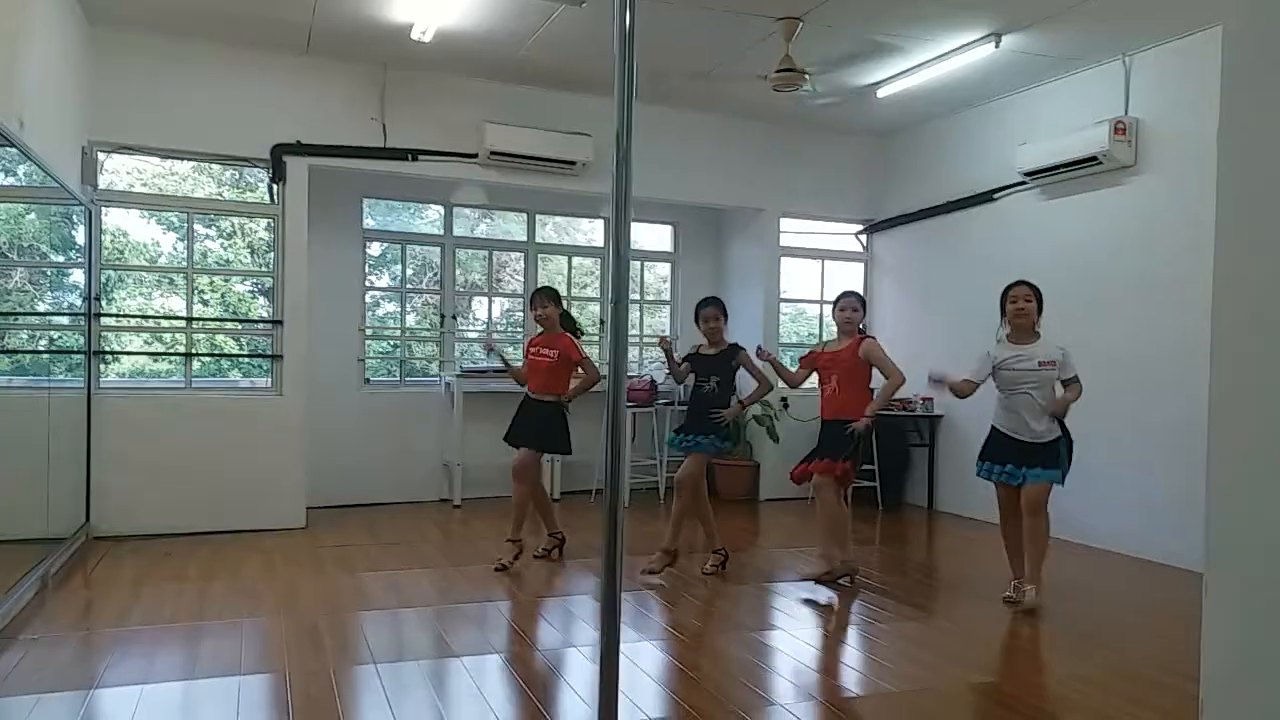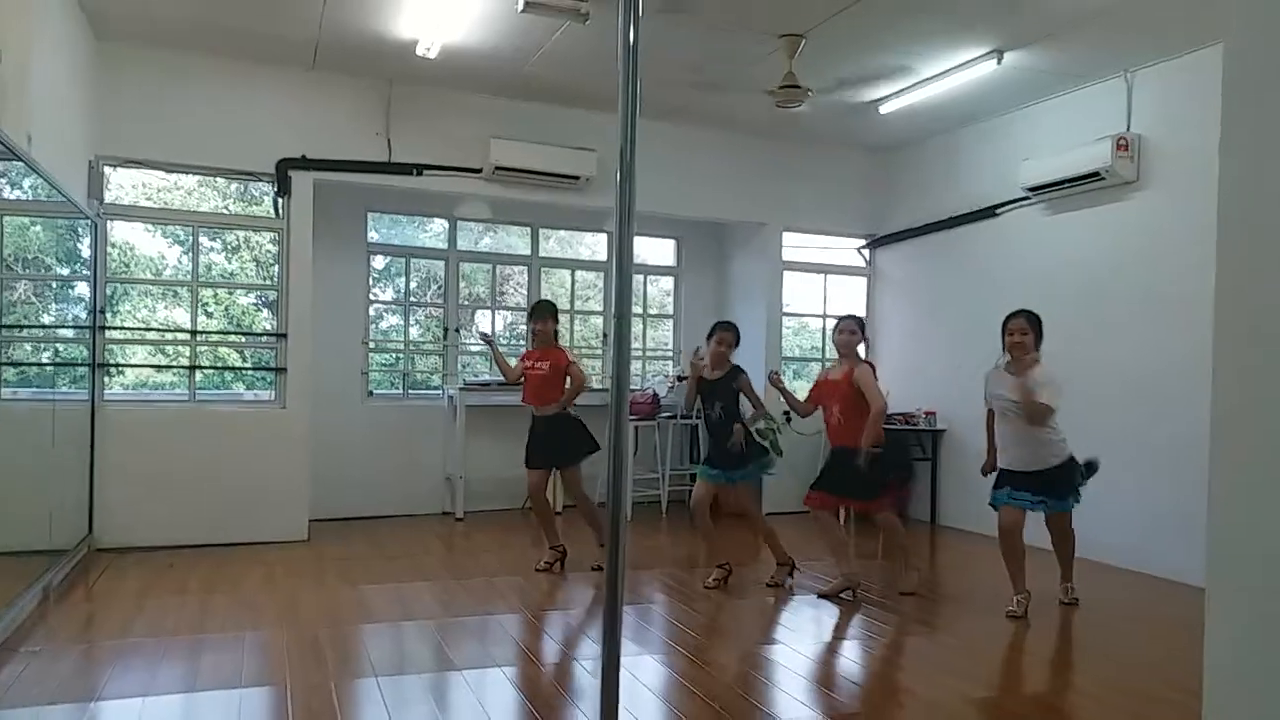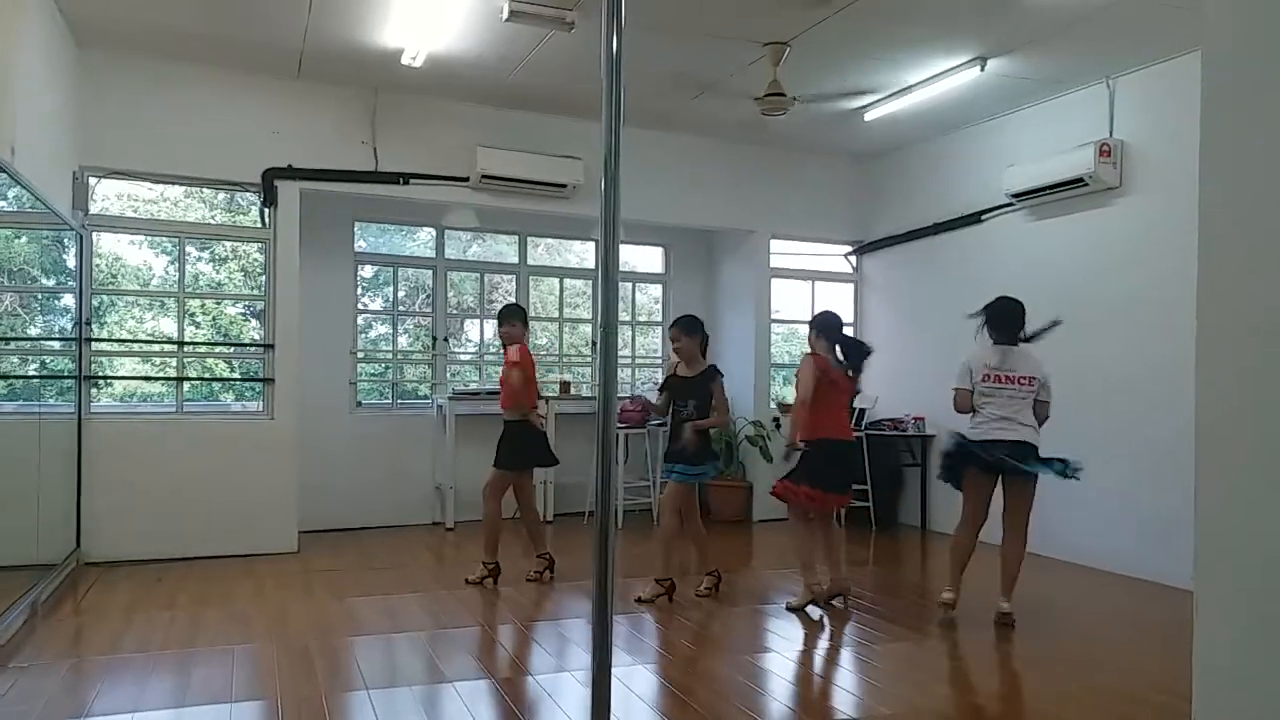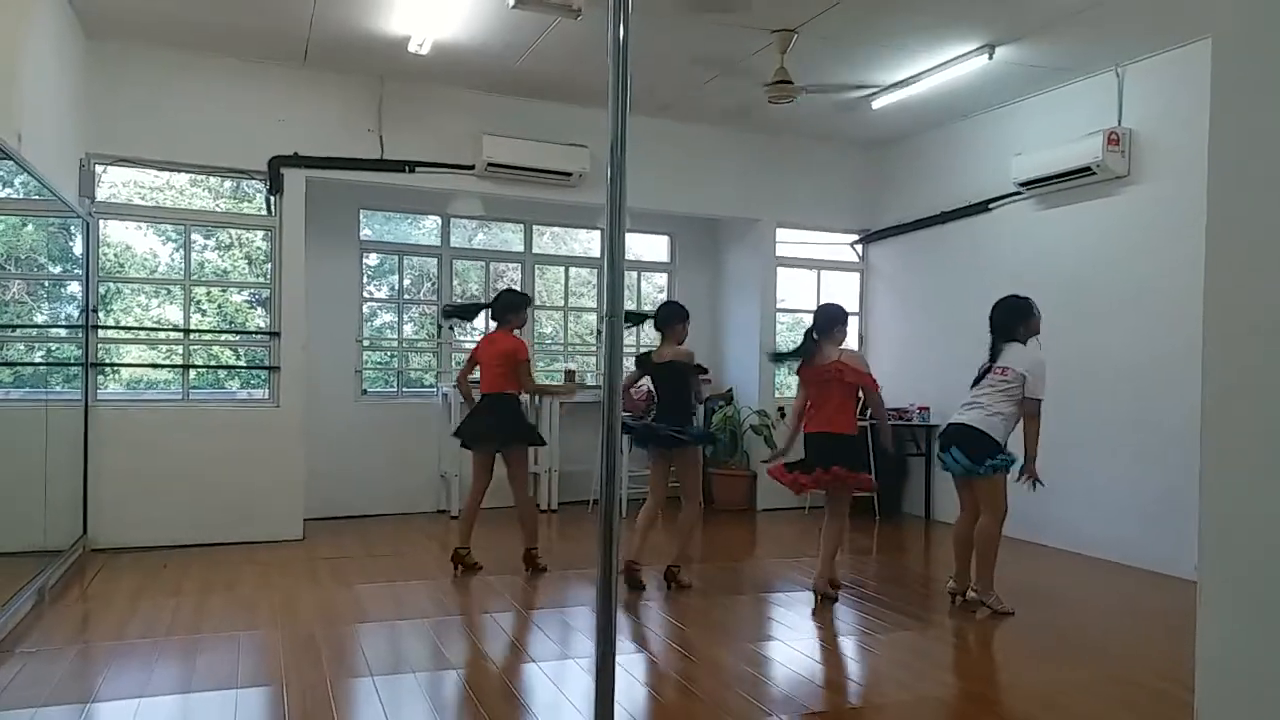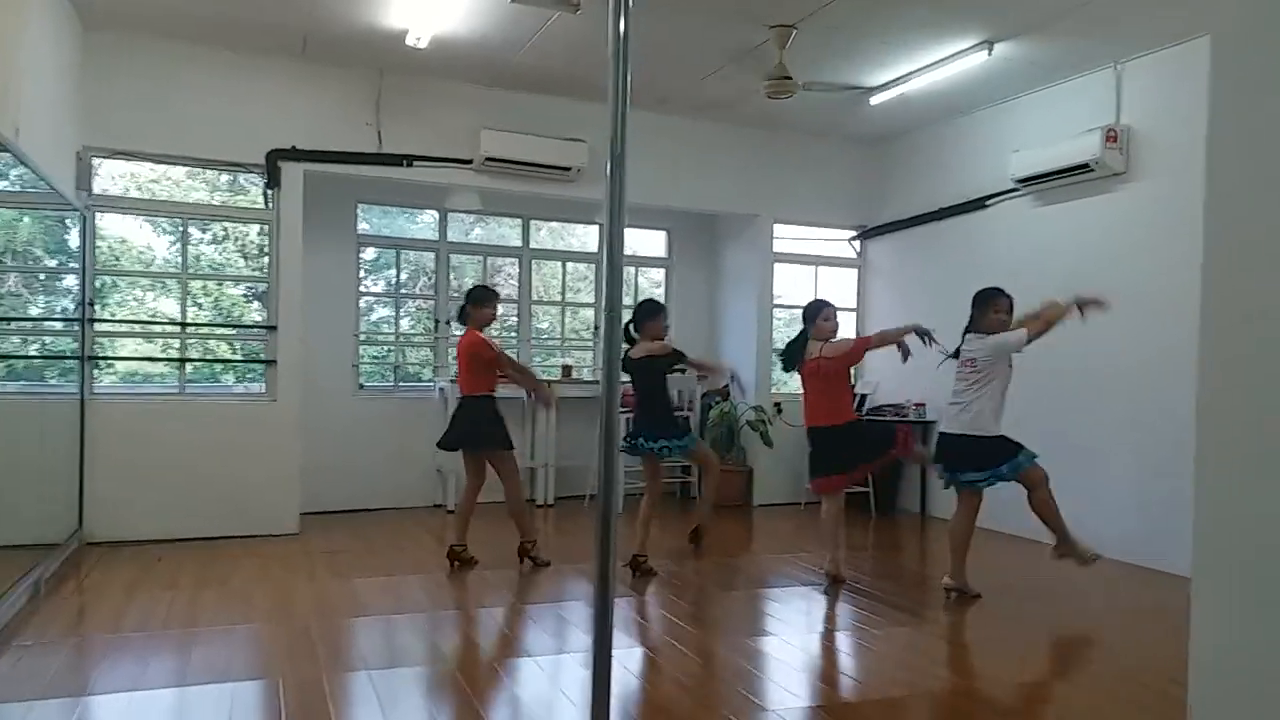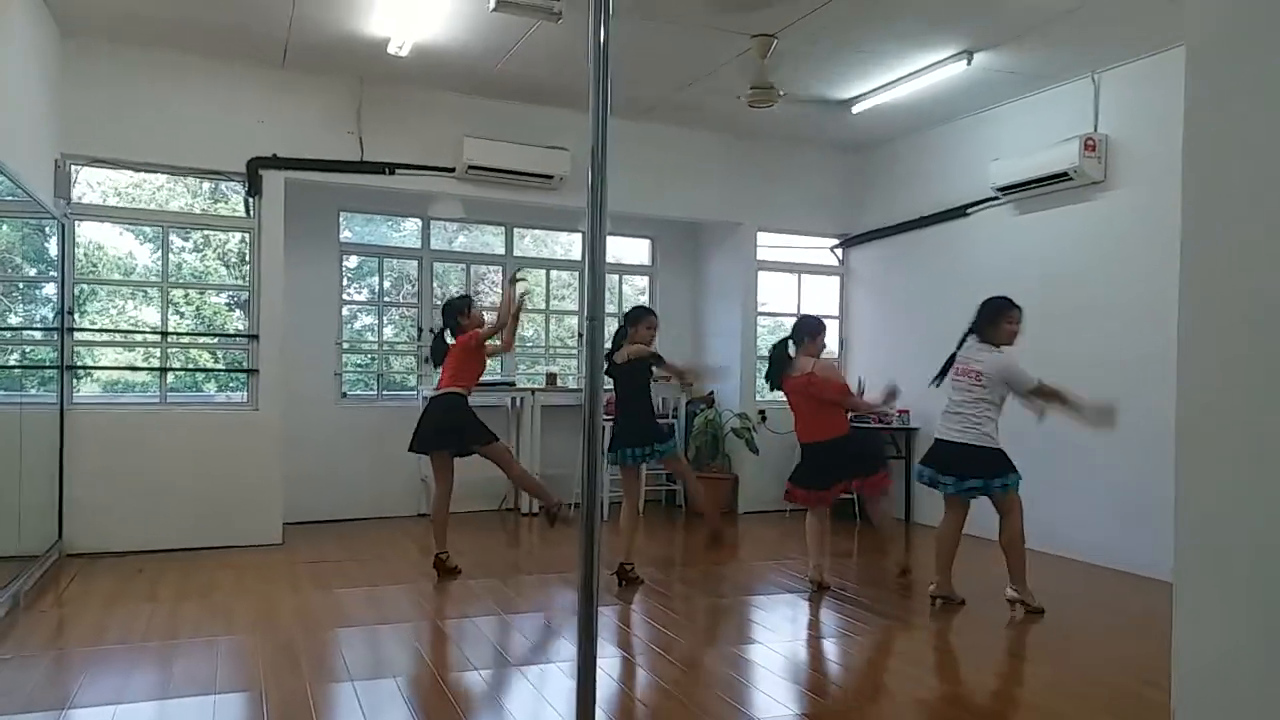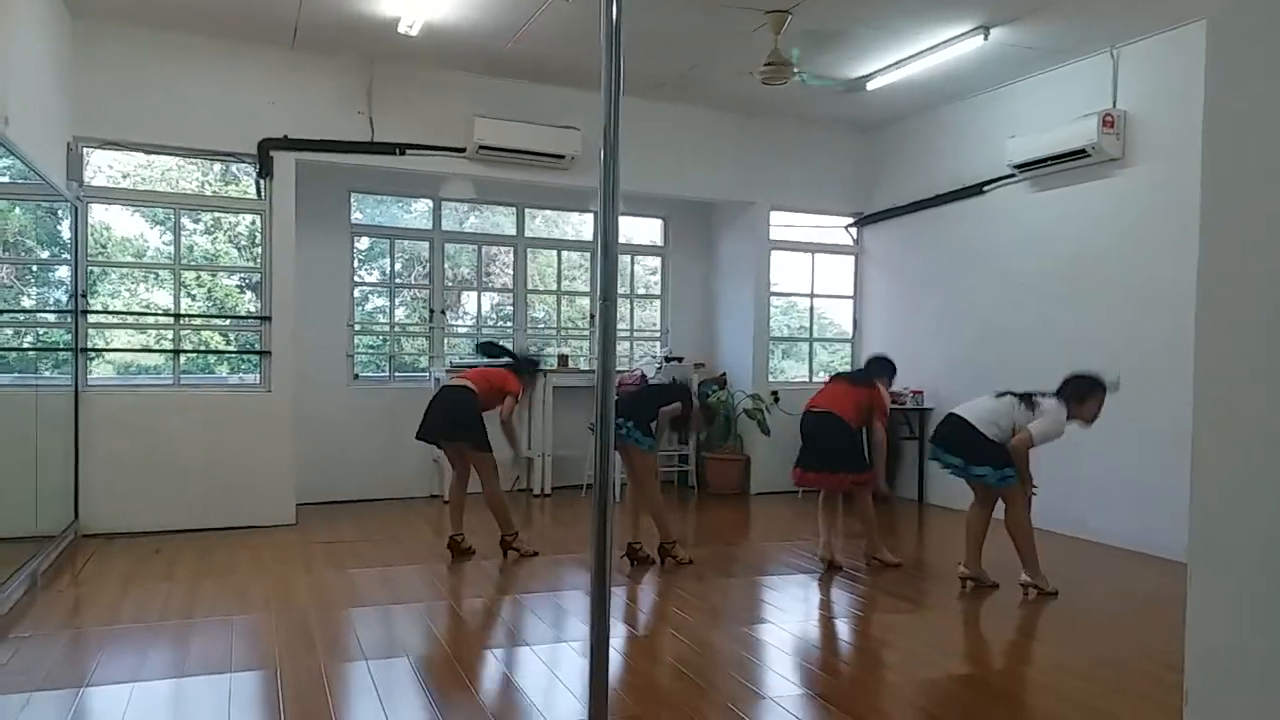
dt=0.4s
person 1, frame 1
left shoulder: (1056, 352)
right shoulder: (995, 352)
left elbow: (1075, 385)
right elbow: (967, 388)
left wrist: (1064, 401)
right wrist: (947, 382)
left hip: (1044, 442)
right hip: (1005, 438)
left knee: (1033, 505)
right knee: (1008, 507)
left ankle: (1033, 582)
right ankle: (1018, 577)
person 1, frame 2
left shoulder: (1044, 377)
right shoulder: (994, 374)
left elbow: (1039, 418)
left wrist: (1023, 378)
right wrist: (990, 454)
left hip: (1051, 466)
right hip: (1012, 468)
left knee: (1058, 530)
right knee: (1008, 527)
left ankle: (1066, 580)
right ankle: (1020, 593)
person 1, frame 3
left shoulder: (976, 360)
right shoulder: (1035, 364)
left elbow: (961, 405)
right elbow: (1044, 413)
left hip: (983, 446)
right hip: (1024, 449)
left knee: (971, 519)
right knee: (1016, 526)
left ankle: (951, 588)
right ankle: (1005, 600)
person 1, frame 4
left shoulder: (994, 354)
right shoulder: (1033, 360)
right elbow: (1030, 413)
right wrist: (1030, 461)
left hip: (956, 430)
right hip: (980, 437)
left knee: (970, 510)
right knee: (993, 512)
left ankle: (960, 581)
right ankle: (983, 588)
person 1, frame 5
left shoulder: (970, 341)
right shoulder: (994, 345)
left elbow: (1021, 325)
right elbow: (1038, 327)
left wrist: (1063, 306)
right wrist: (1074, 303)
left hip: (951, 438)
right hip: (979, 439)
left knee: (967, 504)
right knee: (1036, 479)
left ankle: (955, 577)
right ankle: (1067, 544)
person 1, frame 6
left shoulder: (967, 349)
right shoulder: (1002, 363)
right elbow: (1043, 390)
left wrist: (1031, 398)
right wrist: (1082, 407)
left hip: (945, 445)
right hip: (978, 449)
left knee: (955, 514)
right knee: (1011, 511)
left ankle: (942, 584)
right ankle: (1018, 588)
person 1, frame 7
left shoulder: (1048, 406)
right shoulder: (1057, 420)
left elbow: (1016, 441)
right elbow: (1018, 445)
left wrist: (1023, 479)
right wrist: (1024, 483)
left hip: (955, 425)
right hip: (972, 435)
left knee: (986, 496)
right knee: (1016, 499)
left ankle: (971, 566)
right ankle: (1032, 573)
person 2, frame 1
left shoulder: (866, 345)
right shoulder: (821, 350)
left elbow: (896, 377)
right elbow: (795, 381)
left wrist: (870, 414)
right wrist: (773, 362)
left hip: (852, 427)
right hip: (830, 427)
left knee: (822, 483)
right knee: (832, 490)
left ankle: (828, 555)
right ankle: (845, 560)
person 2, frame 2
left shoulder: (861, 370)
right shoulder: (825, 376)
left elbow: (878, 407)
right elbow: (805, 410)
left wrist: (866, 446)
right wrist: (783, 390)
left hip: (867, 455)
right hip: (840, 454)
left knee: (883, 515)
right knee: (822, 511)
left ankle: (907, 568)
right ankle: (847, 575)
person 2, frame 3
left shoulder: (811, 363)
right shoulder: (847, 368)
left elbow: (802, 400)
left wrist: (792, 440)
left hip: (819, 448)
right hip: (844, 448)
left knee: (799, 515)
right knee: (824, 515)
left ankle: (810, 586)
right ankle: (838, 579)
person 2, frame 4
left shoulder: (805, 361)
right shoulder: (852, 359)
left elbow: (800, 405)
right elbow: (873, 398)
left wrist: (787, 441)
right wrist: (884, 430)
left hip: (814, 438)
right hip: (840, 439)
left knee: (834, 504)
right knee: (838, 509)
left ankle: (827, 572)
right ankle: (823, 580)
person 2, frame 5
left shoulder: (804, 354)
right shoulder: (834, 350)
left elbow: (865, 341)
right elbow: (875, 339)
left wrist: (897, 337)
right wrist: (912, 330)
left hip: (819, 433)
right hip: (844, 430)
left knee: (831, 497)
right knee: (899, 439)
left ankle: (833, 564)
person 2, frame 6
left shoulder: (784, 371)
right shoulder: (825, 368)
right elbow: (853, 404)
left wrist: (851, 400)
right wrist: (882, 404)
left hip: (810, 447)
right hip: (838, 443)
left knee: (817, 509)
right knee: (873, 495)
left ankle: (816, 570)
person 2, frame 7
left shoulder: (840, 381)
right shoulder: (879, 394)
right elbow: (878, 438)
right wrist: (880, 479)
left hip: (811, 421)
right hip: (836, 426)
left knee: (830, 487)
right knee: (862, 487)
left ankle: (827, 546)
right ankle: (874, 547)
person 3, frame 1
left shoulder: (567, 343)
right shoulder: (533, 343)
left elbow: (593, 375)
right elbow: (523, 377)
left wrist: (567, 395)
right wrist: (500, 357)
left hip: (549, 413)
right hip: (528, 409)
left knee: (520, 470)
right knee: (530, 478)
left ankle: (514, 541)
right ankle: (554, 534)
person 3, frame 2
left shoulder: (558, 354)
right shoulder: (528, 355)
left elbow: (580, 381)
right elbow: (511, 377)
left wrist: (562, 404)
right wrist: (493, 347)
left hip: (560, 427)
right hip: (539, 427)
left knee: (575, 493)
right knee: (534, 491)
left ankle: (605, 544)
right ankle: (556, 548)
person 3, frame 3
left shoulder: (516, 352)
right shoulder: (517, 353)
left elbow: (514, 381)
left wrist: (526, 412)
left hip: (517, 430)
right hip: (523, 431)
left knee: (491, 494)
right knee: (524, 499)
left ankle: (490, 564)
right ankle: (543, 557)
person 3, frame 4
left shoulder: (484, 343)
right shoulder: (516, 344)
left elbow: (461, 378)
right elbow: (527, 385)
right wrist: (558, 390)
left hip: (485, 412)
right hip: (507, 412)
left knee: (478, 485)
right knee: (520, 486)
left ankle: (462, 550)
right ankle: (531, 552)
person 3, frame 5
left shoulder: (472, 340)
right shoulder: (476, 340)
left elbow: (503, 370)
right elbow: (511, 367)
left wrist: (533, 387)
right wrist: (538, 388)
left hip: (468, 413)
right hip: (480, 413)
left knee: (474, 481)
right knee: (511, 480)
left ankle: (458, 547)
right ankle: (528, 544)
person 3, frame 6
left shoulder: (467, 345)
right shoulder: (471, 339)
left elbow: (504, 346)
right elbow: (500, 321)
left wrist: (515, 309)
right wrist: (509, 288)
left hip: (436, 413)
right hip: (454, 410)
left knee: (443, 486)
right knee: (506, 461)
left ankle: (442, 555)
right ankle: (552, 505)
person 3, frame 7
left shoulder: (494, 376)
right shoulder: (513, 383)
right elbow: (505, 418)
right wrist: (516, 447)
left hip: (440, 403)
right hip: (461, 405)
left knee: (461, 472)
right knee: (489, 476)
left ankle: (457, 538)
right ankle: (510, 537)
person 4, frame 1
left shoulder: (734, 352)
right shoulder: (695, 352)
left elbow: (766, 384)
right elbow: (678, 376)
left wrist: (740, 406)
right wrist: (669, 354)
left hip: (713, 426)
right hip: (691, 423)
left knee: (684, 480)
right knee: (695, 489)
left ankle: (668, 549)
right ankle: (717, 549)
person 4, frame 2
left shoulder: (736, 375)
right shoulder: (699, 372)
left elbow: (759, 409)
right elbow: (688, 406)
left wrist: (742, 425)
right wrist: (694, 374)
left hip: (739, 451)
right hip: (715, 452)
left knee: (751, 513)
right knee: (698, 505)
left ankle: (784, 562)
right ankle: (722, 565)
person 4, frame 3
left shoulder: (710, 375)
right shoulder: (673, 372)
left elbow: (724, 418)
right elbow: (663, 410)
left wrist: (695, 426)
right wrist: (646, 404)
left hip: (695, 453)
right hip: (677, 451)
left knee: (667, 506)
right knee: (688, 513)
left ankle: (664, 579)
right ankle: (711, 572)
person 4, frame 4
left shoulder: (647, 358)
right shoulder: (685, 356)
left elbow: (624, 389)
right elbow: (697, 397)
left hip: (658, 429)
right hip: (683, 431)
left knee: (655, 499)
right knee: (692, 500)
left ankle: (632, 560)
right ankle: (675, 567)
person 4, frame 5
left shoulder: (628, 354)
right shoulder: (661, 350)
right elbow: (698, 365)
right wrist: (724, 370)
left hip: (641, 429)
right hip: (666, 426)
left knee: (652, 491)
right knee: (711, 466)
left ankle: (638, 557)
right ankle: (700, 526)
person 4, frame 6
left shoulder: (616, 357)
right shoulder: (642, 353)
right elbow: (679, 373)
left hip: (623, 435)
right hip: (648, 432)
left knee: (630, 498)
right knee: (686, 477)
left ankle: (626, 565)
person 4, frame 7
left shoulder: (676, 393)
right shoulder: (688, 404)
right elbow: (664, 413)
right wrist: (654, 450)
left hip: (619, 415)
right hip: (634, 421)
left knee: (635, 482)
right knee: (650, 488)
left ankle: (634, 545)
right ankle: (668, 543)
